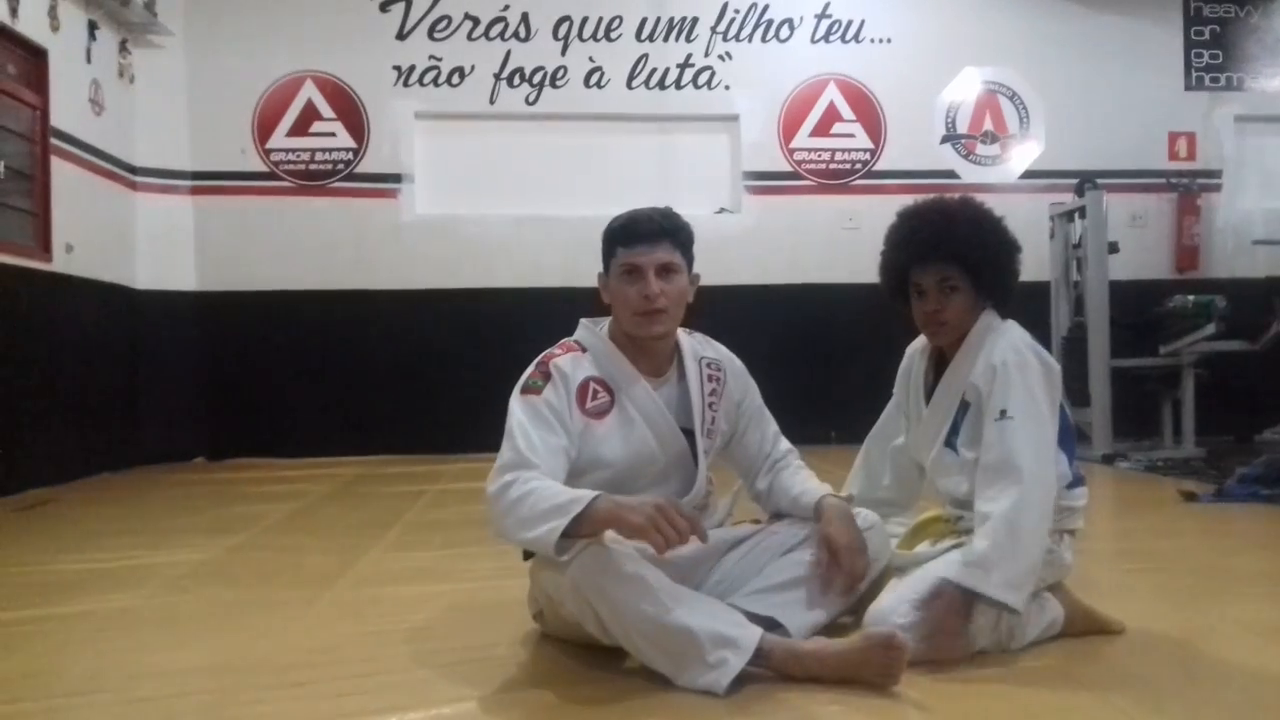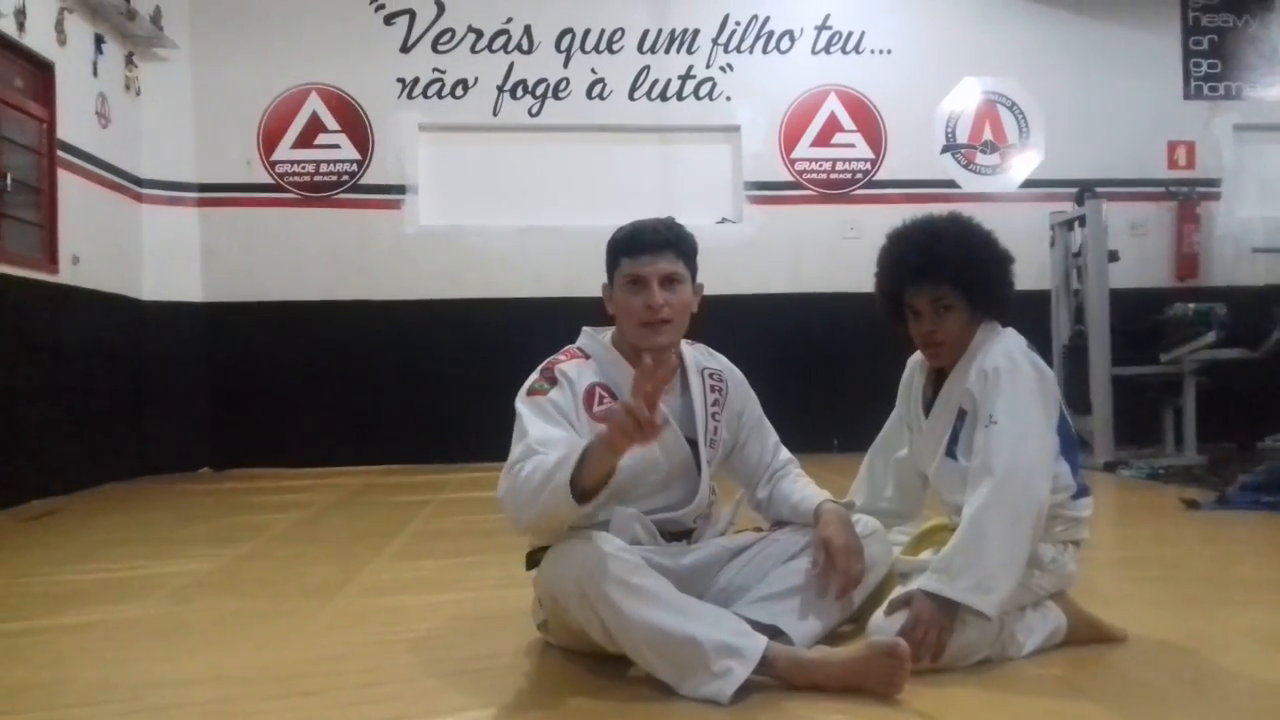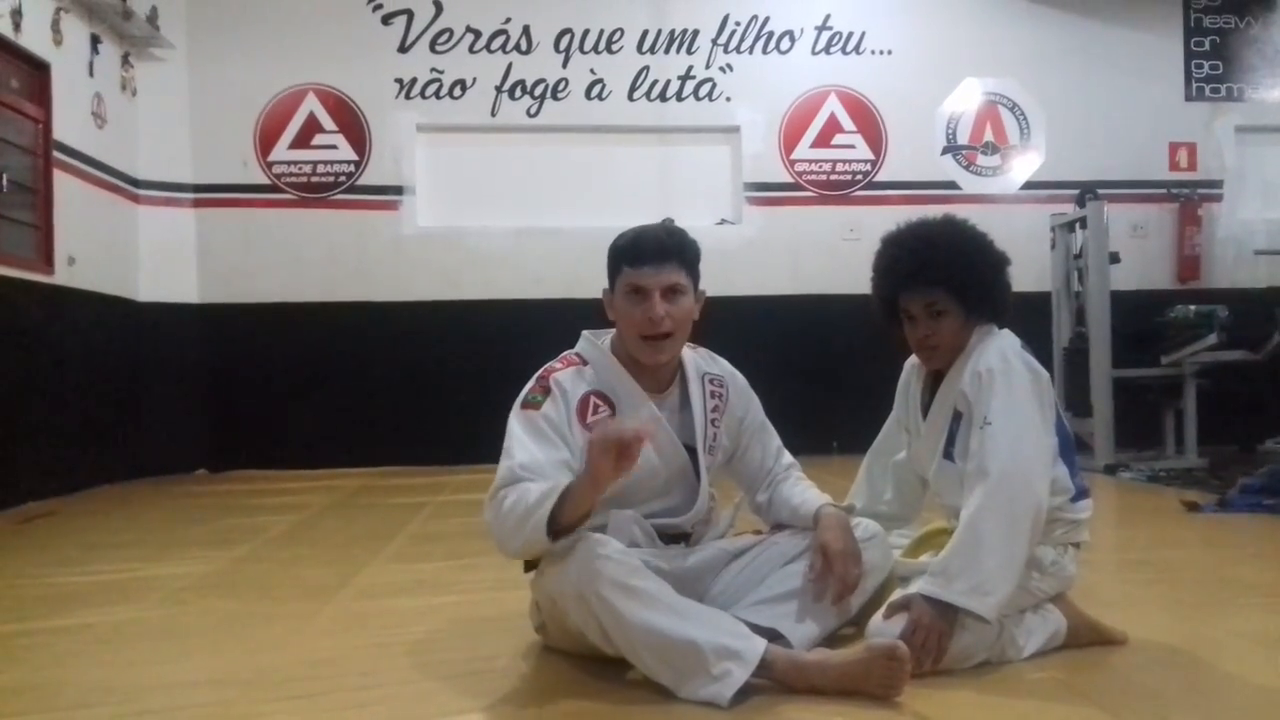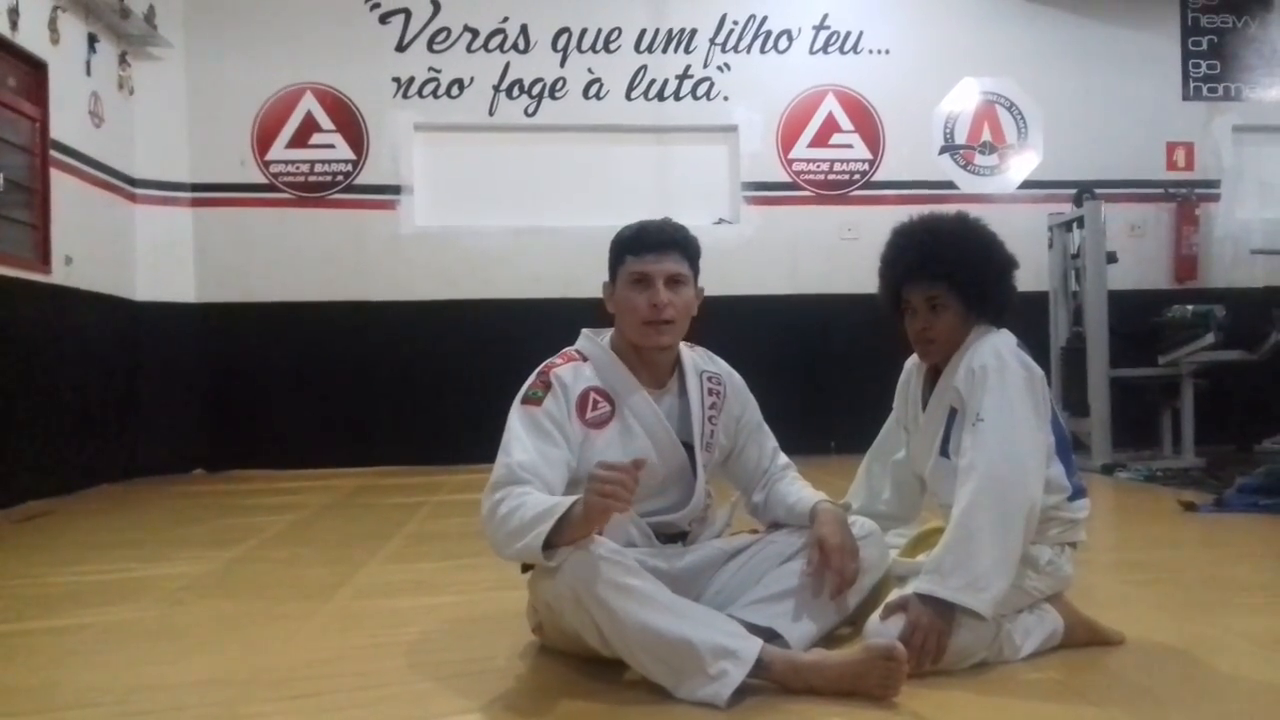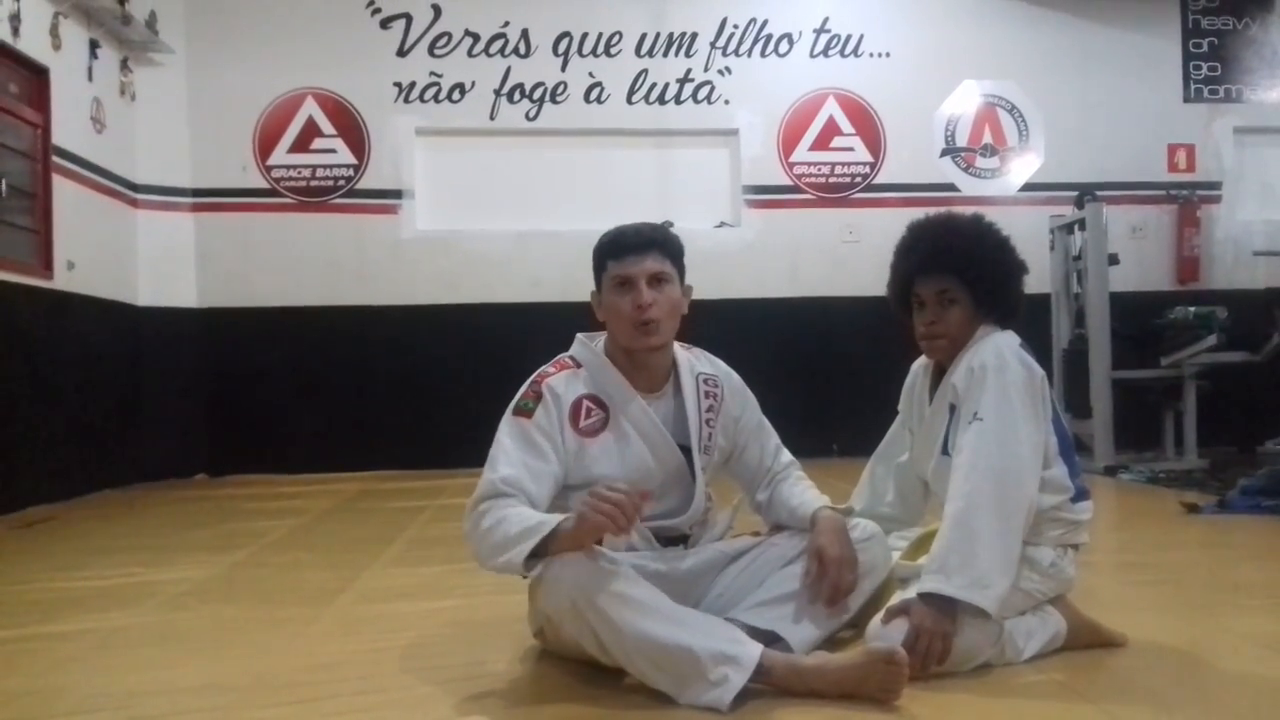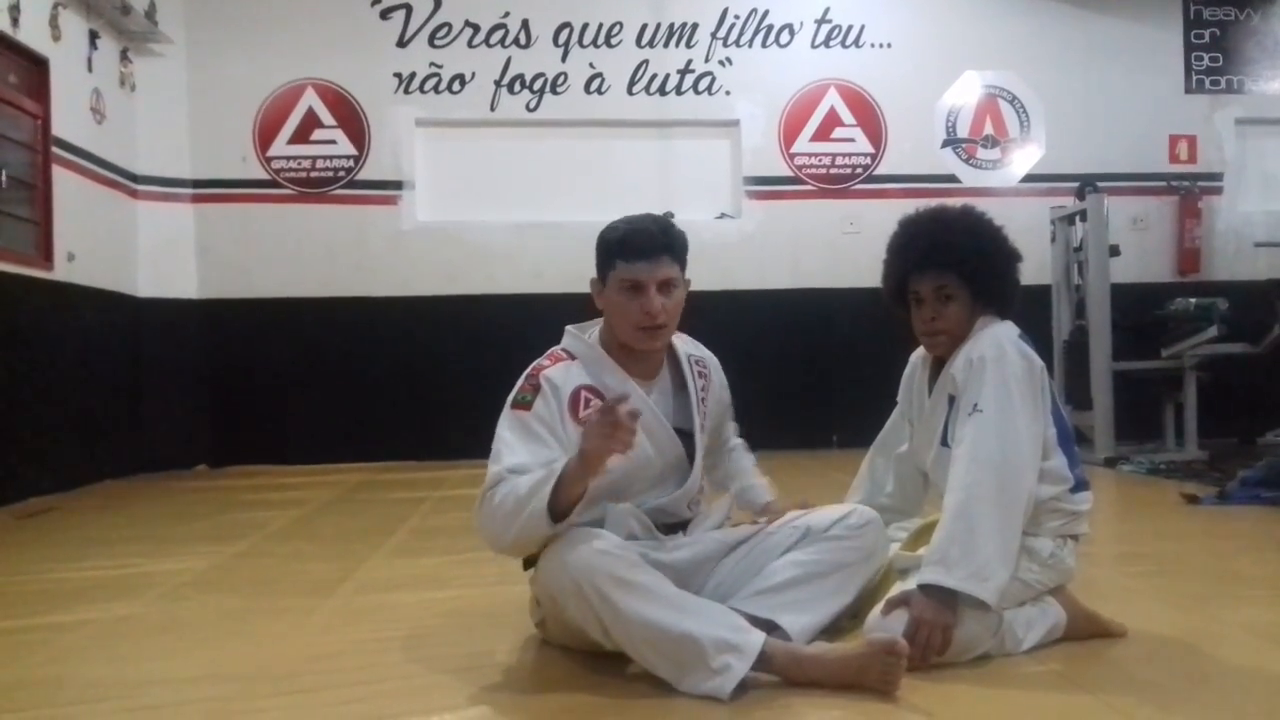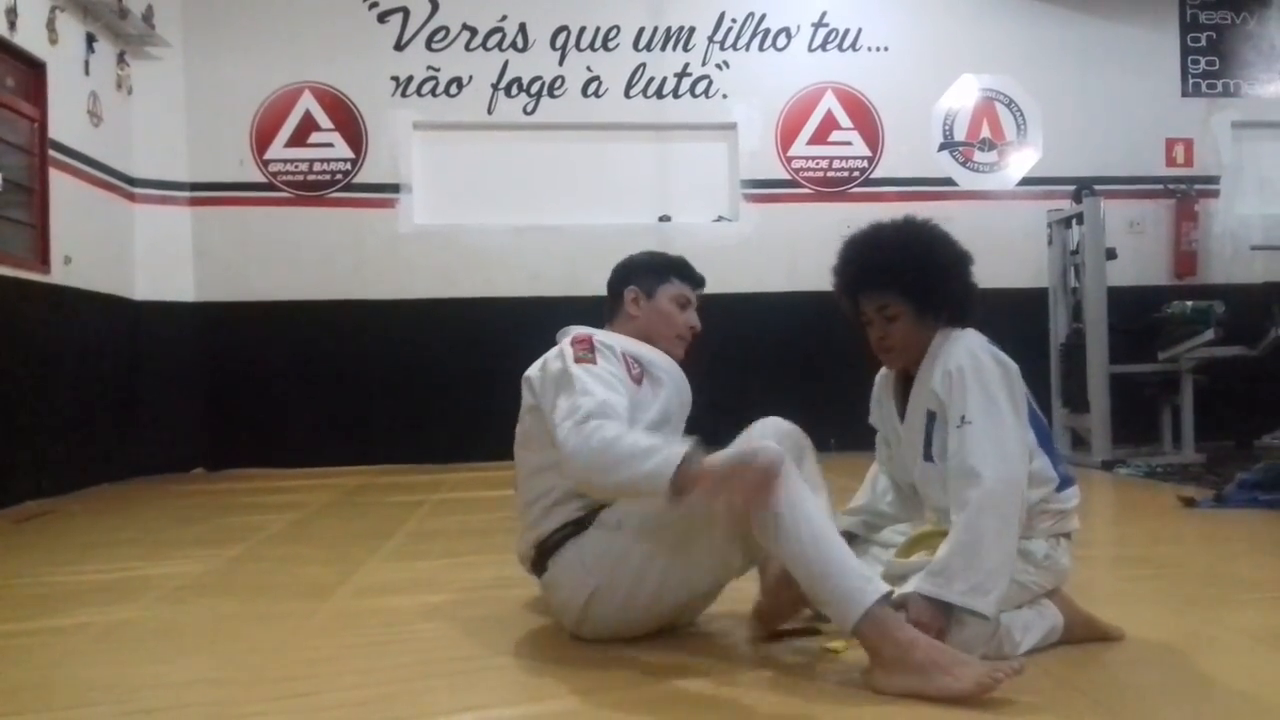
dt=0.7s
person 1, frame 1
left shoulder: (717, 367)
right shoulder: (559, 374)
left elbow: (772, 464)
right elbow: (513, 497)
left wrist: (830, 507)
right wrist: (611, 512)
left hip: (695, 560)
right hip: (607, 569)
left knee: (864, 535)
right knee: (580, 560)
right ankle: (789, 653)
person 1, frame 2
left shoulder: (717, 376)
right shoulder: (562, 379)
left elbow: (773, 472)
right elbow: (525, 503)
left wrist: (828, 511)
right wrist: (611, 442)
left hip: (699, 566)
right hip: (601, 576)
left knee: (866, 539)
right knee: (577, 564)
left ankle: (725, 642)
right ankle: (794, 661)
person 1, frame 3
left shoulder: (718, 382)
right shoulder: (558, 388)
left elbow: (774, 476)
right elbow: (509, 520)
left wrist: (827, 515)
right wrist: (589, 487)
left hip: (698, 571)
right hip: (607, 580)
left knee: (866, 543)
right knee: (578, 566)
left ankle: (720, 642)
right ankle: (792, 664)
person 1, frame 4
left shoulder: (716, 381)
right shoulder: (559, 384)
left elbow: (770, 476)
right elbow: (507, 513)
left wrist: (823, 510)
right wrist: (582, 512)
left hip: (695, 570)
right hip: (601, 581)
left knee: (862, 541)
right knee: (574, 570)
left ankle: (722, 642)
right ankle: (788, 664)
person 1, frame 5
left shoulder: (714, 381)
right shoulder: (555, 392)
left elbow: (774, 474)
right elbow: (488, 525)
left wrist: (826, 518)
right wrist: (573, 527)
left hip: (698, 573)
right hip: (598, 590)
left knee: (864, 543)
right knee: (568, 578)
left ankle: (718, 644)
right ankle: (792, 669)
person 1, frame 6
left shoulder: (698, 365)
right shoulder: (552, 383)
right elbow: (499, 520)
left wrist: (769, 504)
right wrist: (582, 467)
left hip: (693, 558)
right hip: (599, 570)
left knee: (858, 528)
right knee: (574, 563)
left ankle: (724, 634)
right ankle: (790, 658)
person 1, frame 7
left shoulder: (636, 370)
right shoulder: (588, 350)
right elbow: (594, 443)
right wrist: (700, 469)
left hip: (656, 573)
right hip: (596, 572)
left knee: (775, 437)
right knee: (765, 461)
left ankle: (782, 584)
right ankle: (897, 646)
person 2, frame 1
left shoulder: (1011, 359)
right shoulder: (919, 357)
left elbow: (1022, 487)
right elbow: (890, 458)
left wrist: (970, 584)
left hip: (1025, 535)
right hip: (962, 524)
left knee: (892, 625)
left ankle: (1052, 611)
right ankle: (1030, 602)
person 2, frame 2
left shoulder: (1007, 367)
right shoulder: (921, 370)
left elbow: (1006, 494)
right elbow: (893, 469)
left wrist: (947, 591)
left hip: (1033, 542)
right hip: (974, 534)
left knee: (895, 635)
left ankle: (1055, 619)
right ankle: (1032, 610)
person 2, frame 3
left shoulder: (1001, 369)
right shoulder: (918, 373)
left elbow: (1007, 494)
right elbow: (892, 470)
left wrist: (946, 595)
left hip: (1032, 545)
right hip: (976, 537)
left knee: (895, 639)
left ankle: (1055, 621)
right ankle: (1032, 612)
person 2, frame 4
left shoulder: (997, 367)
right shoulder: (918, 370)
left elbow: (997, 492)
right elbow: (892, 471)
left wrist: (943, 594)
left hip: (1029, 545)
right hip: (978, 539)
left knee: (894, 638)
left ankle: (1053, 622)
right ankle: (1028, 612)
person 2, frame 5
left shoulder: (998, 366)
right shoulder: (924, 373)
left elbow: (988, 488)
right elbow: (895, 474)
left wrist: (943, 594)
left hip: (1032, 547)
right hip: (980, 540)
left knee: (897, 640)
left ankle: (1057, 623)
right ankle: (1031, 612)
person 2, frame 6
left shoulder: (998, 357)
right shoulder: (923, 364)
left elbow: (988, 483)
right elbow: (894, 465)
left wrist: (944, 586)
left hip: (1032, 538)
right hip: (980, 532)
left knee: (895, 632)
left ankle: (1055, 614)
right ankle: (1031, 604)
person 2, frame 7
left shoulder: (967, 365)
right shoulder: (890, 380)
left elbow: (993, 493)
right elbow: (892, 480)
left wrist: (944, 591)
right wrist: (842, 539)
left hip: (1024, 540)
right hip: (958, 534)
left ankle: (1054, 615)
